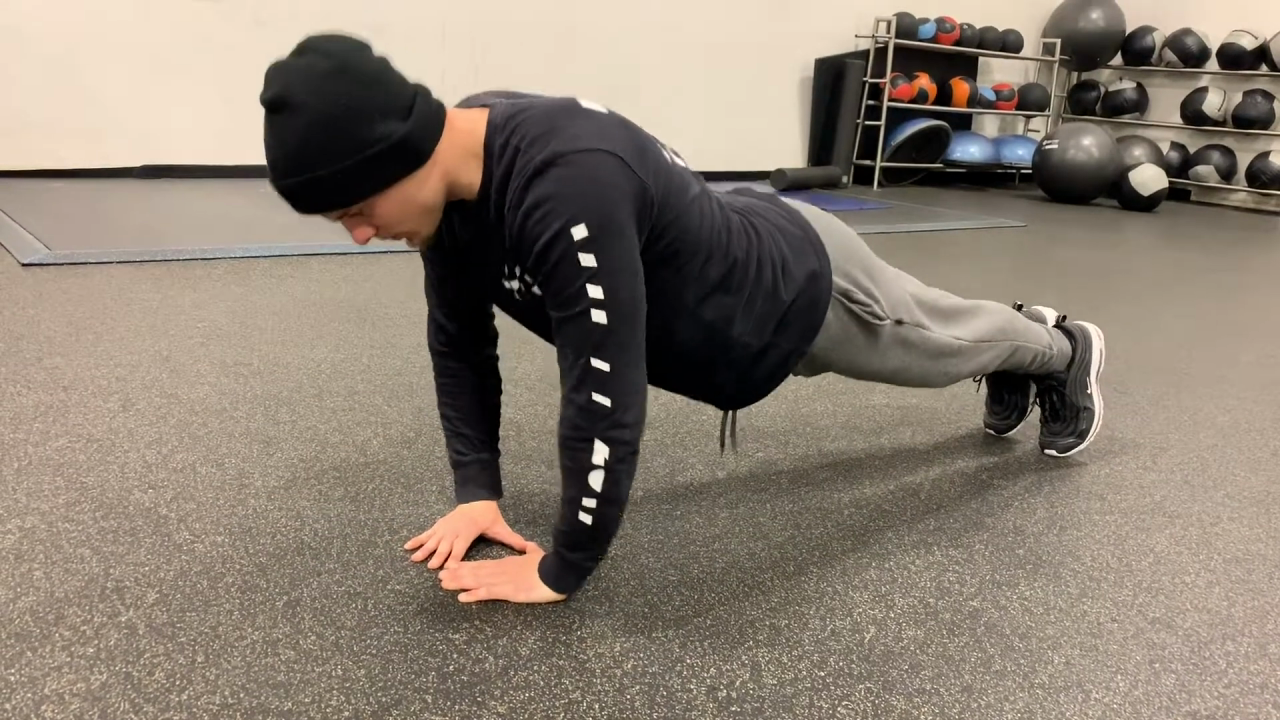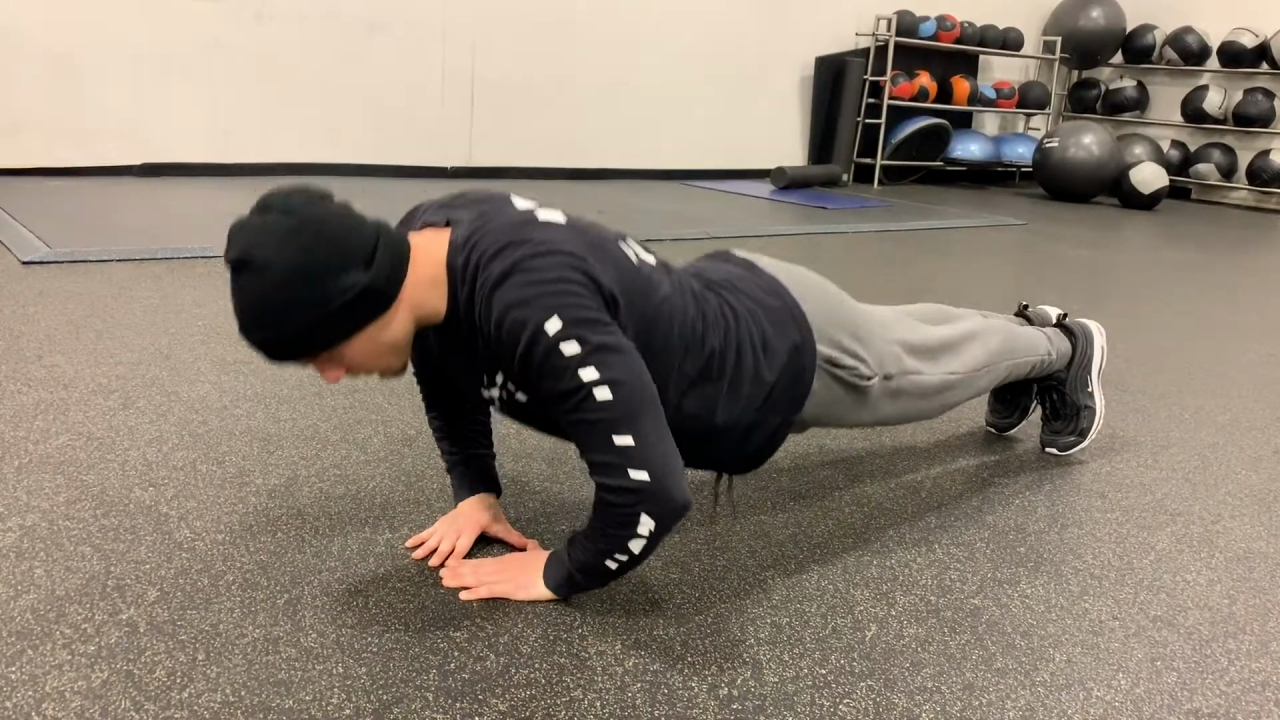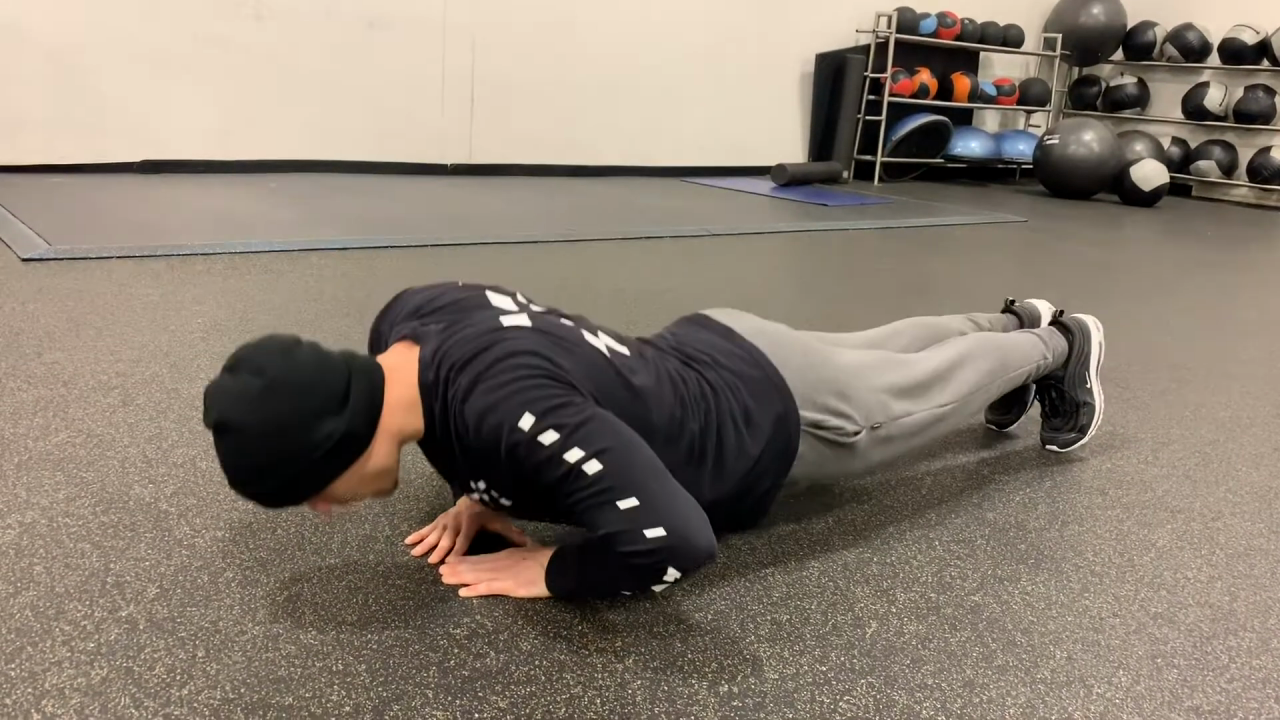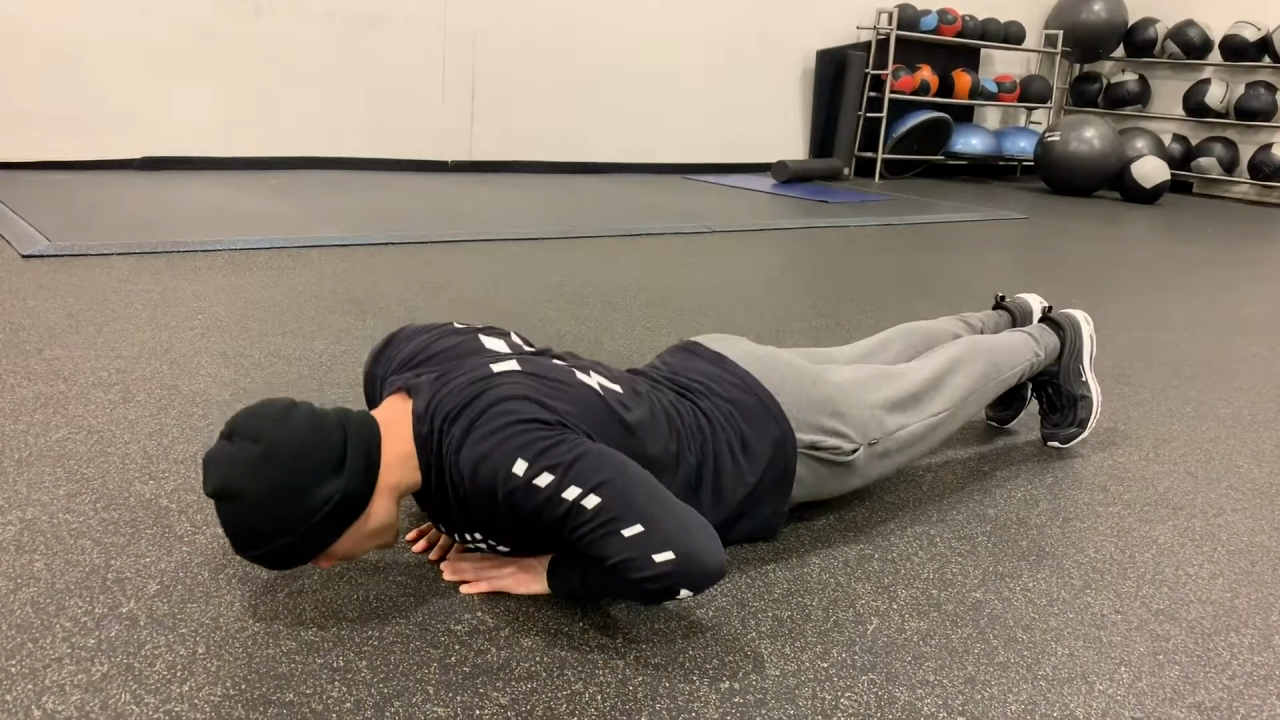
dt=0.3s
person 1, frame 1
left shoulder: (569, 186)
right shoulder: (449, 170)
left elbow: (607, 401)
right elbow: (460, 340)
left wrist: (562, 571)
right wrist: (477, 492)
left hip: (801, 289)
right hip: (739, 258)
left knee: (944, 342)
right knee: (943, 343)
left ankle: (1059, 351)
right ankle: (1023, 332)
person 1, frame 2
left shoulder: (535, 305)
right shoulder: (419, 244)
left elbow: (653, 488)
right elbow: (450, 365)
left wrist: (556, 572)
right wrist: (475, 491)
left hip: (785, 353)
right hip: (721, 302)
left knee: (931, 368)
right knee: (900, 331)
left ankle: (1060, 347)
right ankle: (1022, 327)
person 1, frame 3
left shoulder: (509, 407)
right shoulder: (399, 332)
left elbow: (675, 538)
left wrist: (549, 572)
right wrist: (475, 493)
left hip: (772, 412)
right hip: (705, 354)
left knee: (921, 388)
right knee: (888, 355)
left ankle: (1057, 349)
right ankle: (1011, 324)
person 1, frame 4
left shoulder: (499, 454)
right shoulder: (396, 366)
left elbow: (688, 556)
left wrist: (551, 571)
left hip: (768, 440)
right hip: (701, 377)
left knee: (913, 401)
right knee: (868, 362)
left ankle: (1048, 342)
right ankle: (1000, 322)
